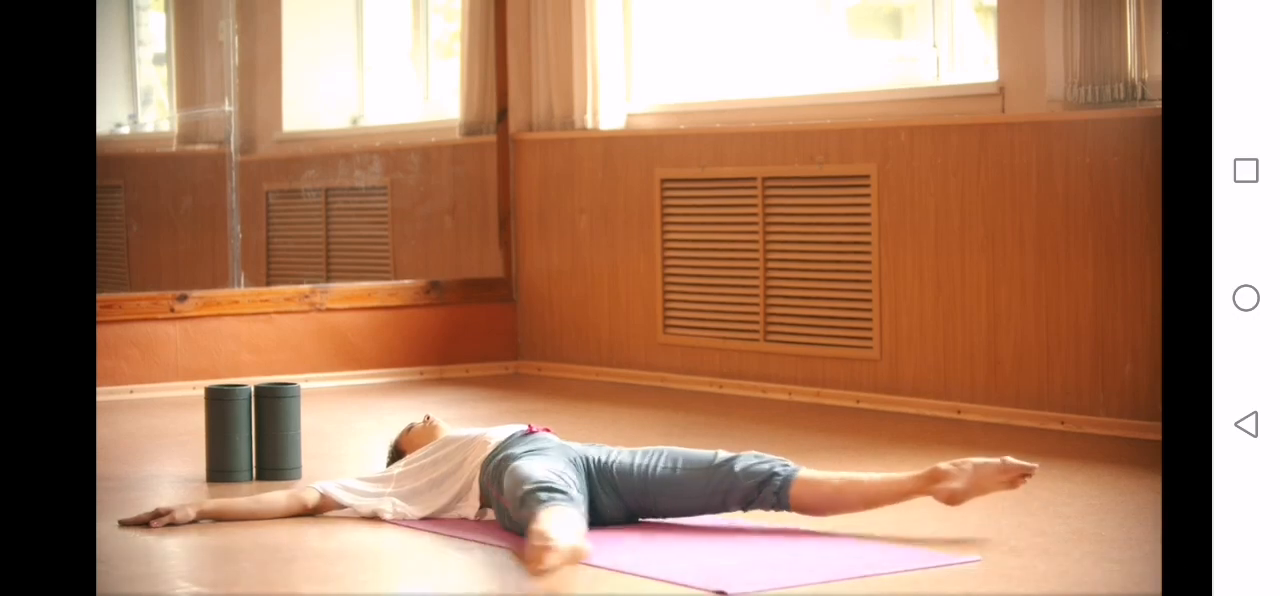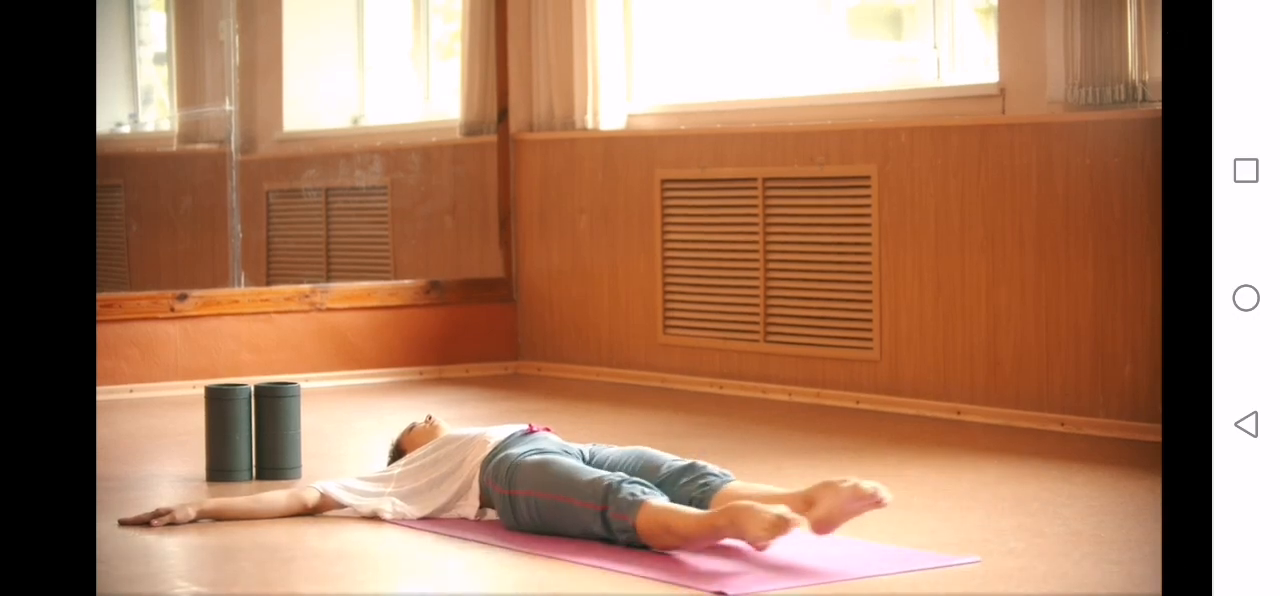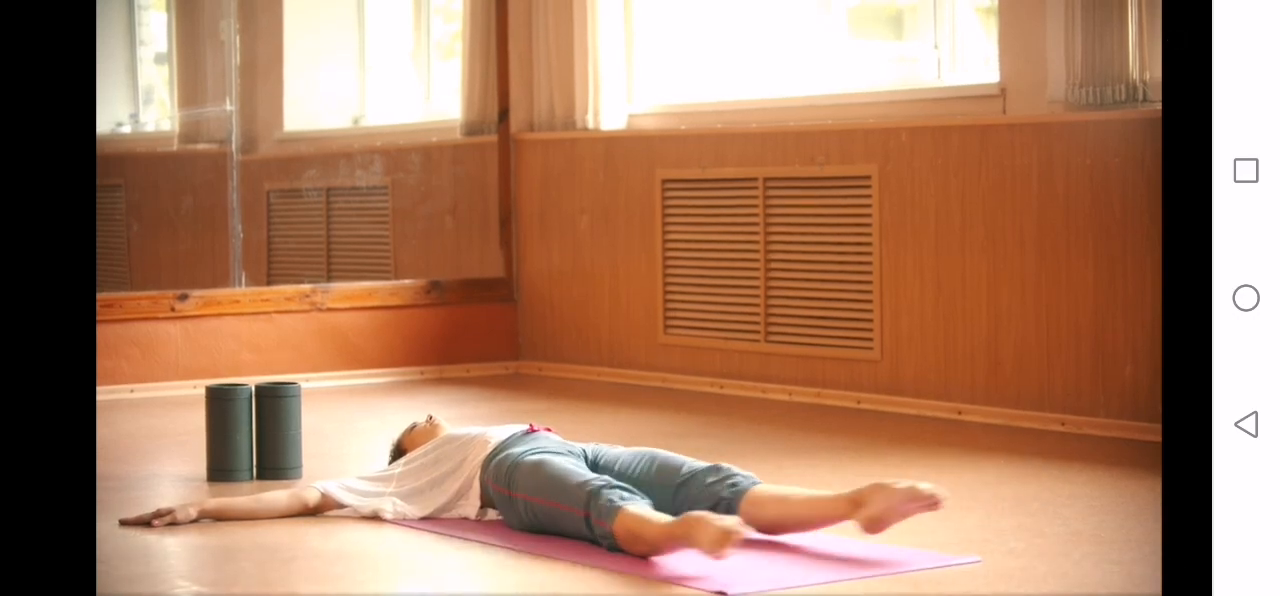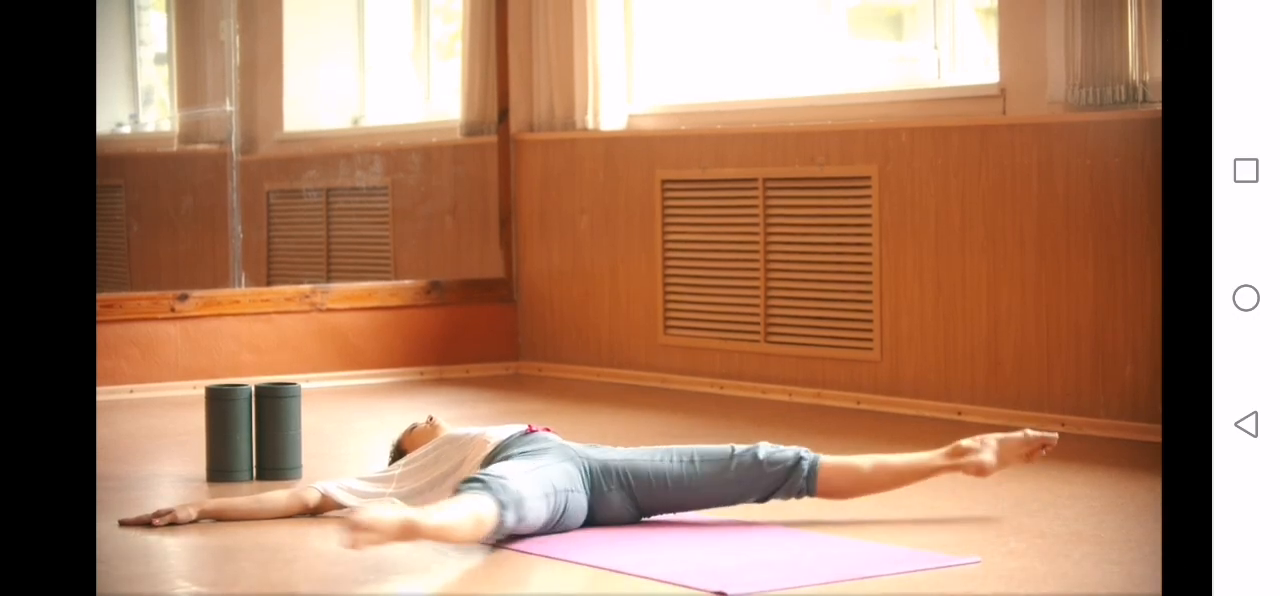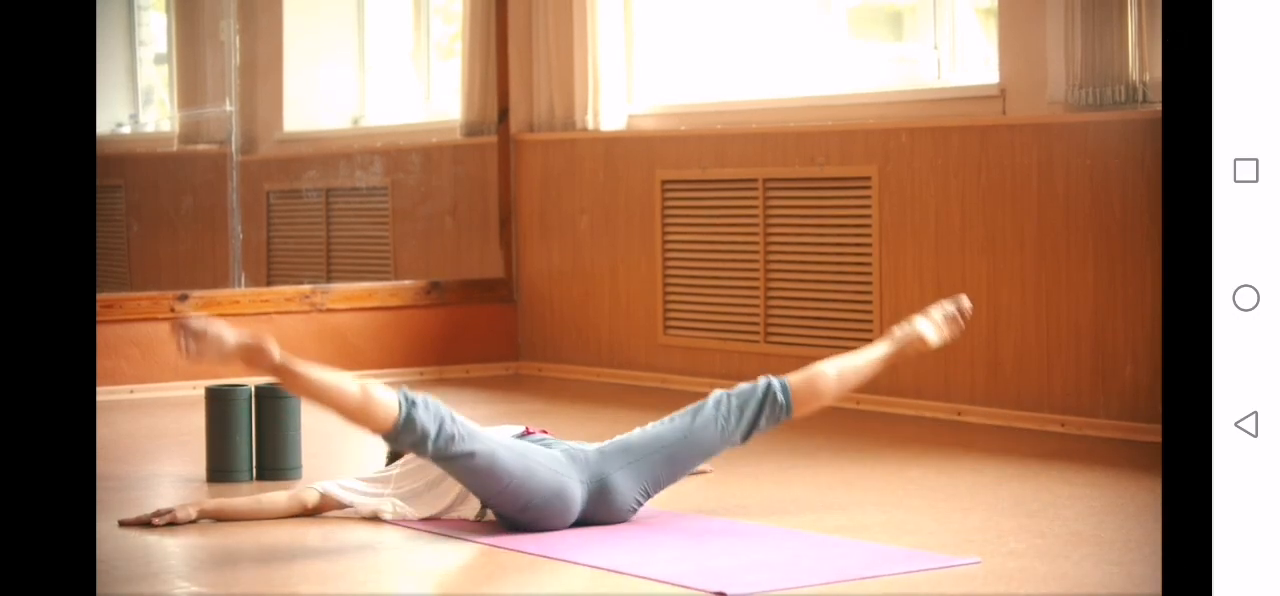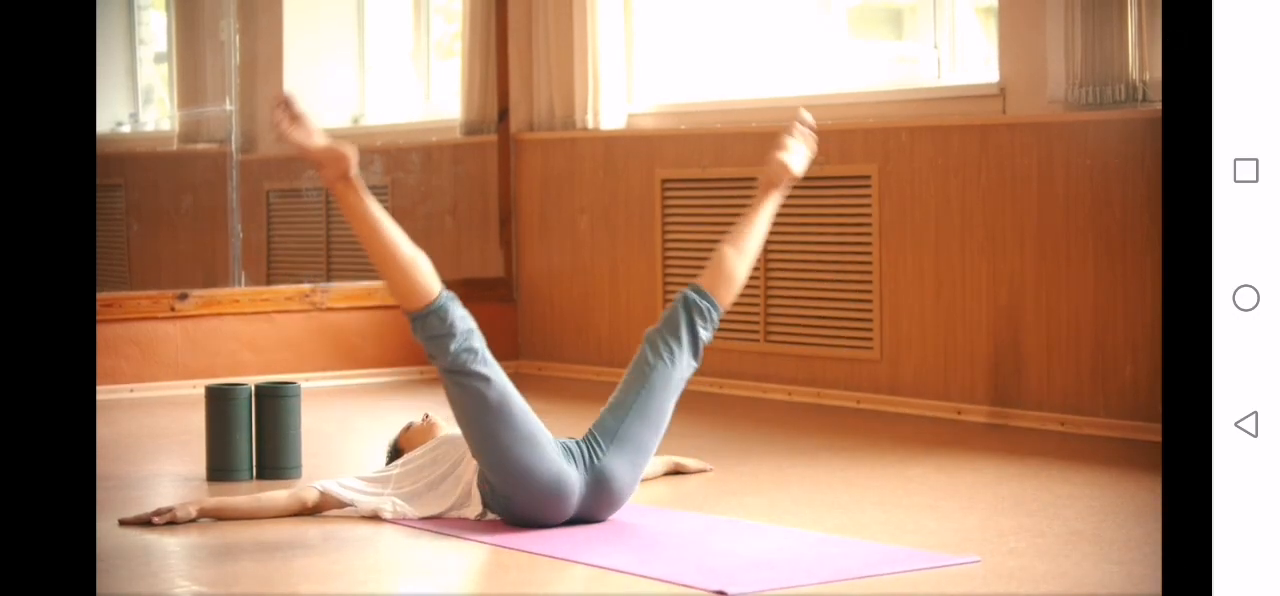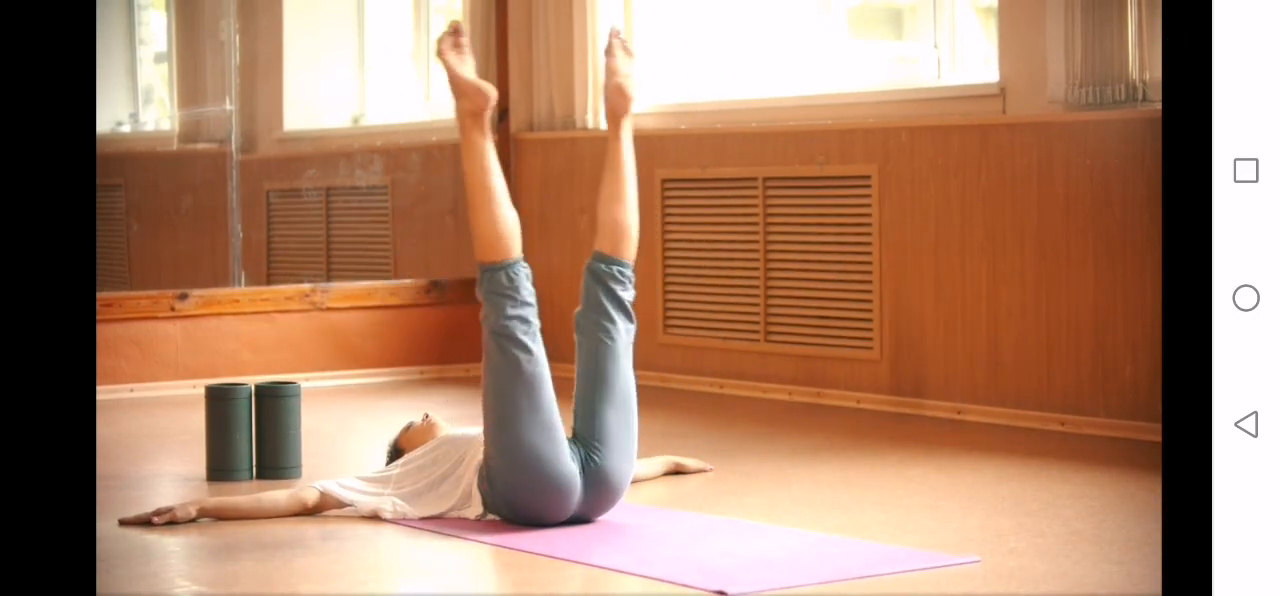
dt=0.7s
person 1, frame 1
left shoulder: (470, 442)
right shoulder: (395, 478)
right elbow: (298, 498)
right wrist: (197, 507)
left hip: (574, 455)
right hip: (519, 465)
left knee: (753, 475)
right knee: (556, 501)
left ankle: (932, 478)
person 1, frame 2
left shoulder: (456, 447)
right shoulder: (397, 476)
right elbow: (299, 498)
right wrist: (198, 509)
left hip: (560, 450)
right hip: (516, 469)
left knee: (694, 481)
right knee: (632, 502)
left ankle: (812, 499)
right ankle: (743, 521)
person 1, frame 3
left shoulder: (473, 439)
right shoulder: (395, 478)
right elbow: (301, 497)
right wrist: (200, 508)
left hip: (570, 453)
right hip: (517, 469)
left knee: (713, 482)
right knee: (615, 508)
left ankle: (856, 501)
person 1, frame 4
left shoulder: (453, 458)
right shoulder: (394, 479)
right elbow: (298, 497)
right wrist: (201, 508)
left hip: (588, 465)
right hip: (541, 476)
left knee: (770, 464)
person 1, frame 5
left shoulder: (454, 464)
right shoulder: (398, 481)
right elbow: (301, 495)
right wrist: (200, 508)
left hip: (585, 469)
right hip: (546, 486)
left knee: (759, 399)
person 1, frame 6
left shoulder: (473, 452)
right shoulder: (406, 476)
right elbow: (302, 496)
left wrist: (660, 457)
right wrist: (199, 507)
left hip: (590, 481)
right hip: (538, 489)
left knee: (687, 320)
right knee: (448, 330)
person 1, frame 7
left shoulder: (474, 451)
right shoulder: (407, 475)
right elbow: (301, 498)
left wrist: (663, 462)
right wrist: (198, 507)
left hip: (592, 484)
right hip: (537, 490)
left knee: (609, 289)
right knee: (510, 300)
